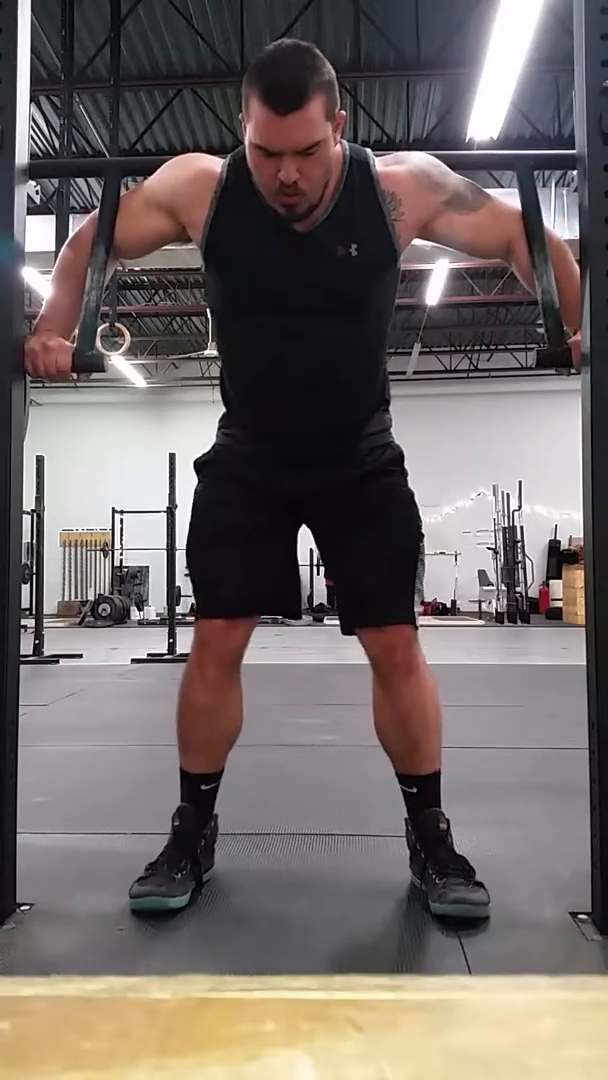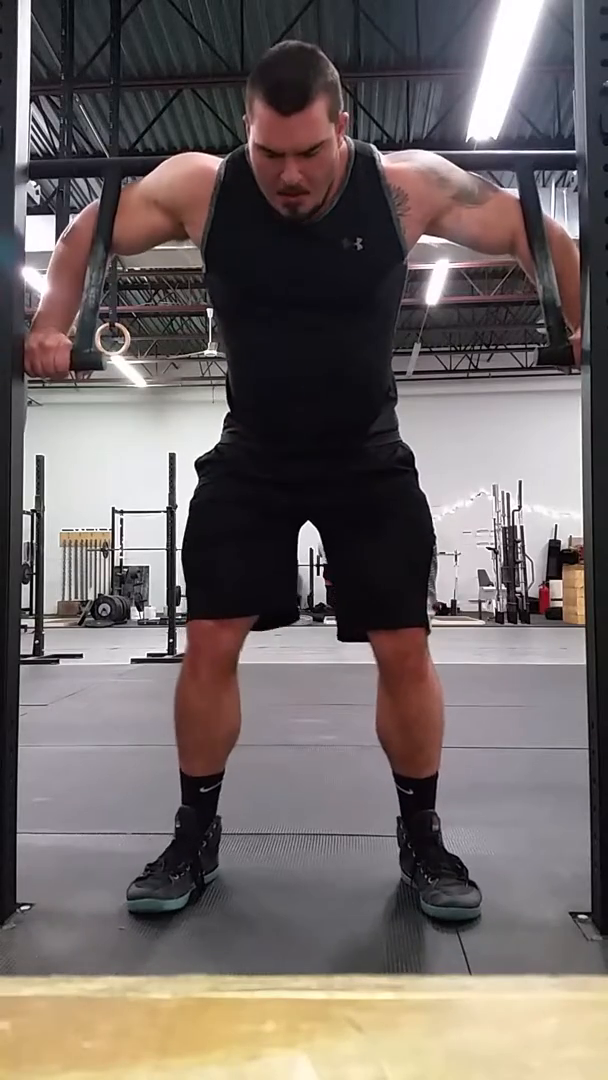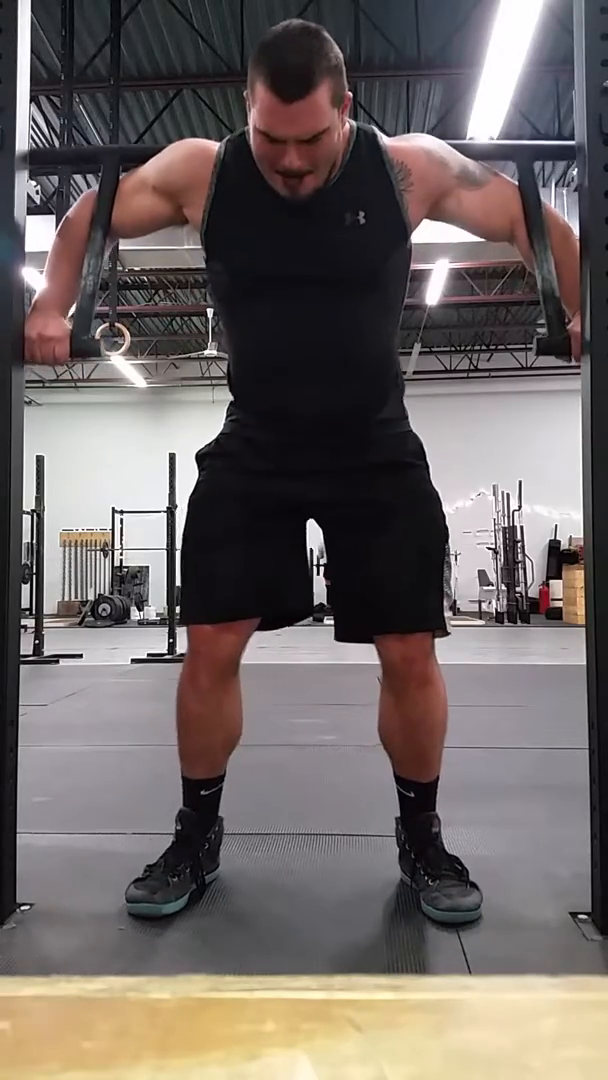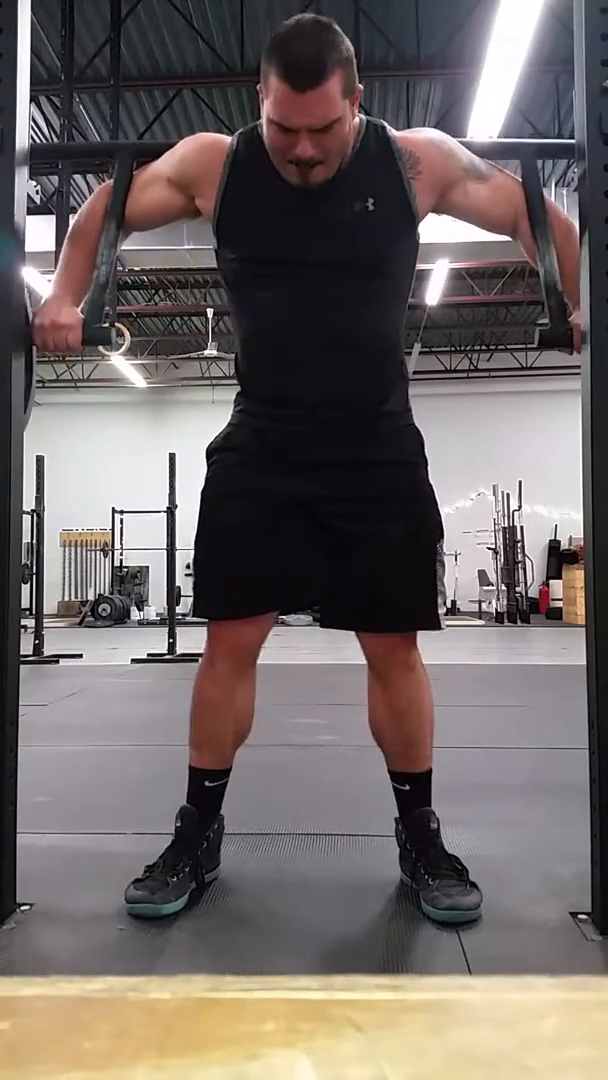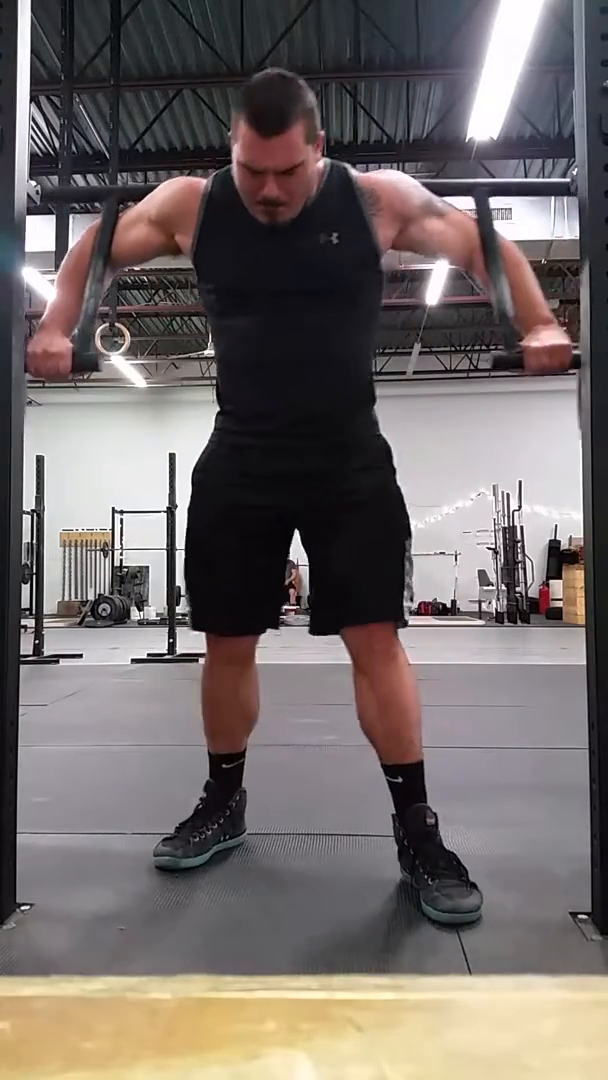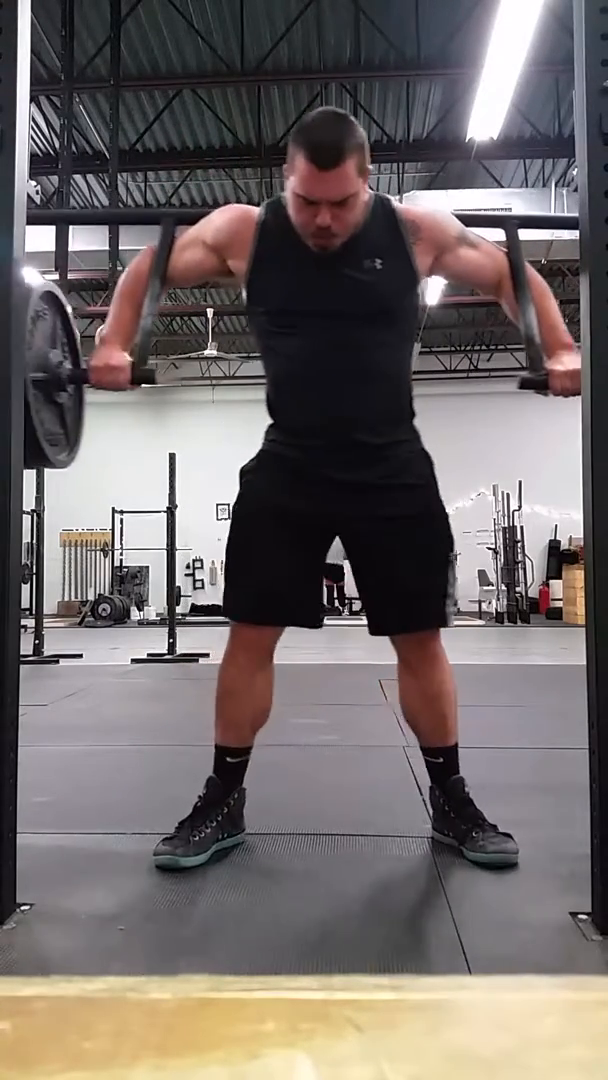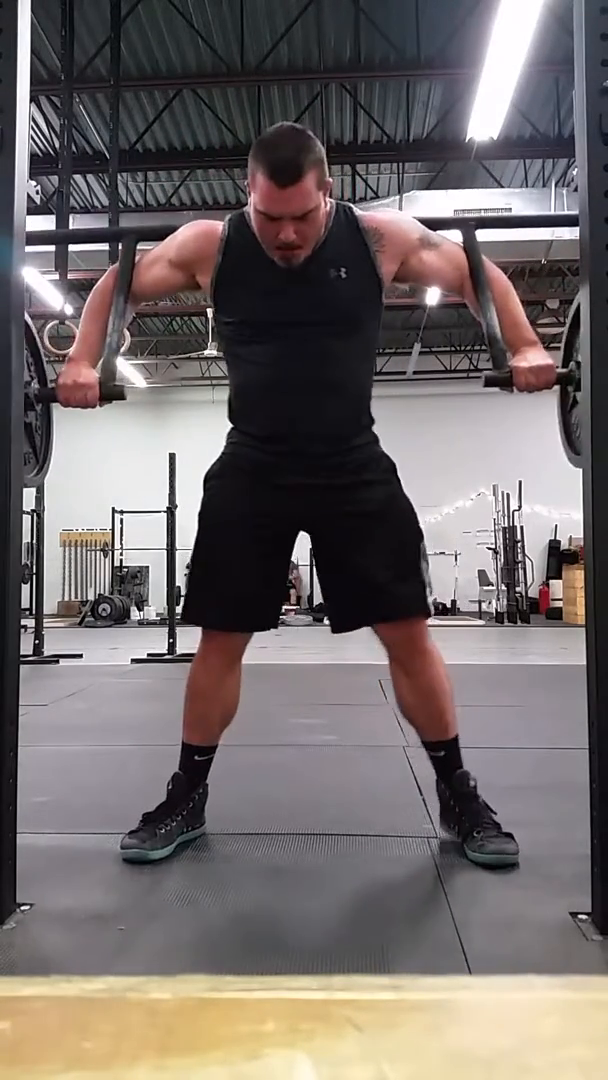
dt=0.7s
person 1, frame 1
left shoulder: (402, 187)
right shoulder: (197, 188)
left elbow: (526, 241)
right elbow: (92, 240)
left wrist: (576, 334)
right wrist: (53, 330)
left hip: (362, 463)
right hip: (246, 462)
left knee: (395, 647)
right knee: (215, 644)
left ankle: (432, 838)
right ankle: (192, 832)
person 1, frame 2
left shoulder: (407, 186)
right shoulder: (198, 187)
left elbow: (533, 234)
right elbow: (87, 233)
left wrist: (579, 329)
right wrist: (51, 326)
left hip: (369, 461)
right hip: (248, 459)
left knee: (404, 651)
right knee: (210, 644)
left ankle: (421, 836)
right ankle: (195, 835)
person 1, frame 3
left shoulder: (410, 168)
right shoulder: (199, 171)
left elbow: (534, 223)
right elbow: (88, 217)
left wrist: (580, 314)
right wrist: (52, 309)
left hip: (378, 457)
right hip: (252, 453)
left knee: (410, 652)
right knee: (211, 648)
left ankle: (421, 837)
right ankle: (197, 836)
person 1, frame 4
left shoulder: (417, 161)
right shoulder: (212, 164)
left elbow: (535, 216)
right elbow: (104, 209)
left wrist: (578, 305)
right wrist: (65, 299)
left hip: (378, 451)
right hip: (259, 448)
left knee: (394, 646)
right knee: (231, 640)
left ankle: (419, 836)
right ankle: (198, 834)
person 1, frame 5
left shoulder: (378, 199)
right shoulder: (192, 205)
left elbow: (486, 245)
right elbow: (94, 249)
left wrist: (538, 326)
right wrist: (57, 328)
left hip: (349, 459)
right hip: (240, 459)
left knee: (375, 637)
right knee: (228, 640)
left ankle: (416, 830)
right ankle: (223, 802)
person 1, frame 6
left shoulder: (418, 230)
right shoulder: (243, 231)
left elbow: (509, 274)
right elbow: (150, 268)
left wrist: (560, 351)
right wrist: (115, 344)
left hip: (392, 469)
right hip: (286, 468)
left knee: (420, 640)
right knee: (251, 635)
left ankle: (451, 802)
right ankle: (223, 798)
person 1, frame 7
left shoulder: (379, 236)
right shoulder: (208, 245)
left elbow: (475, 274)
right elbow: (118, 285)
left wrist: (524, 347)
right wrist: (83, 362)
left hip: (355, 469)
right hip: (253, 471)
left knee: (407, 632)
right knee: (221, 637)
left ankle: (460, 798)
right ankle: (186, 797)
